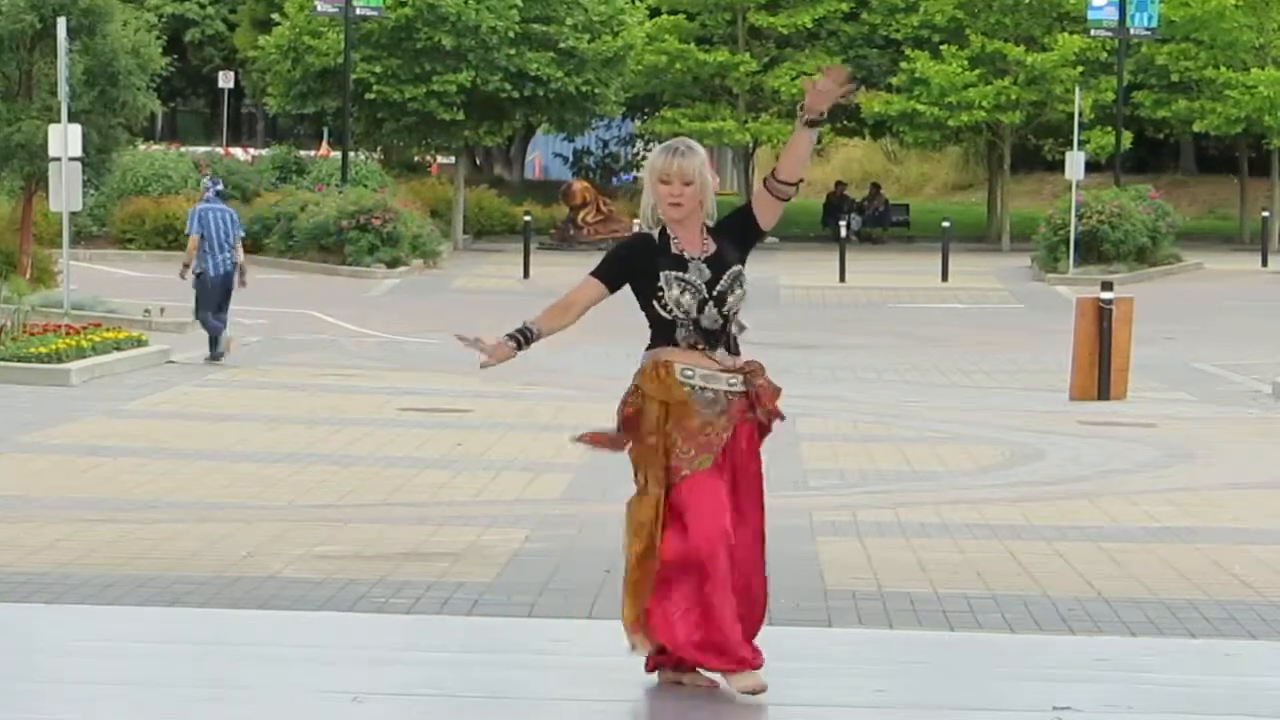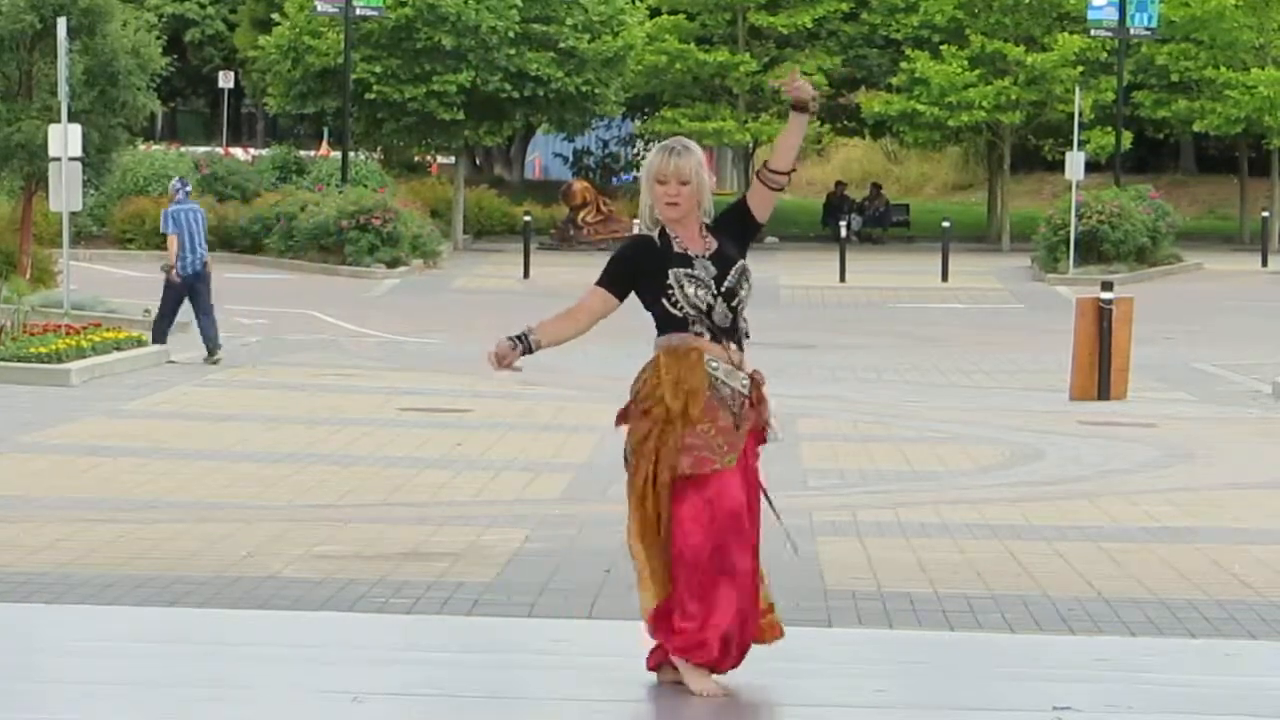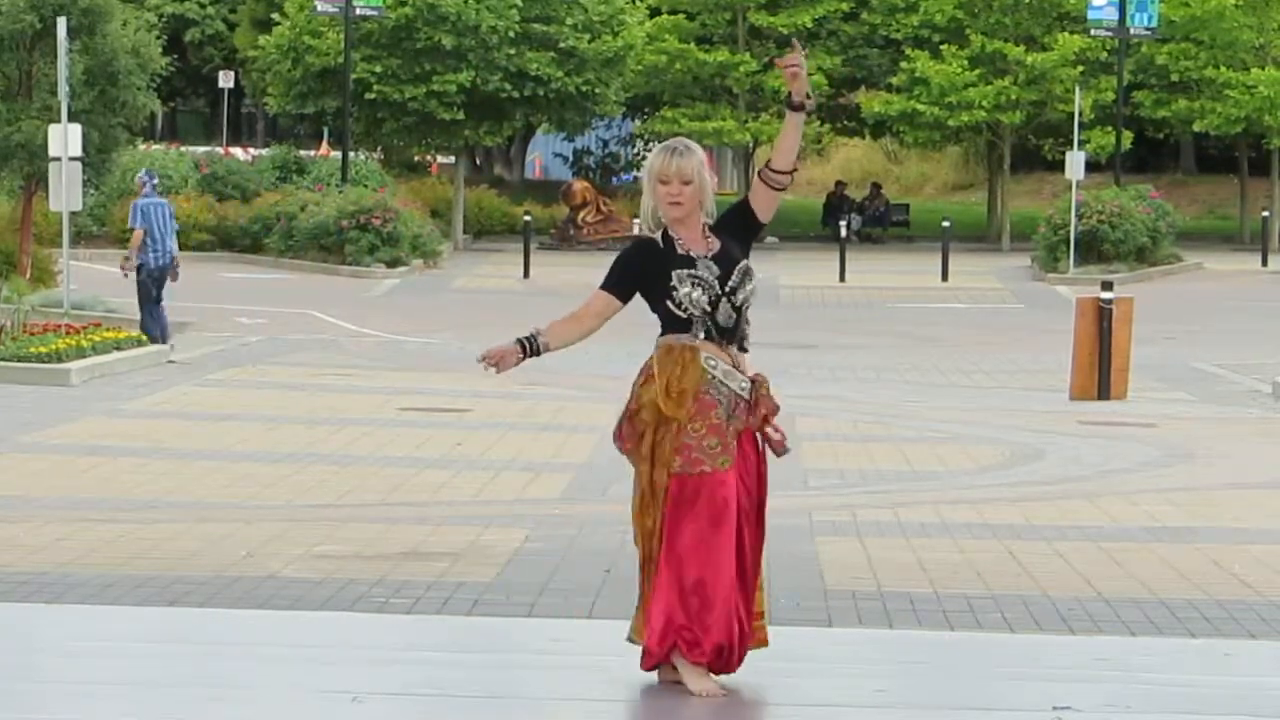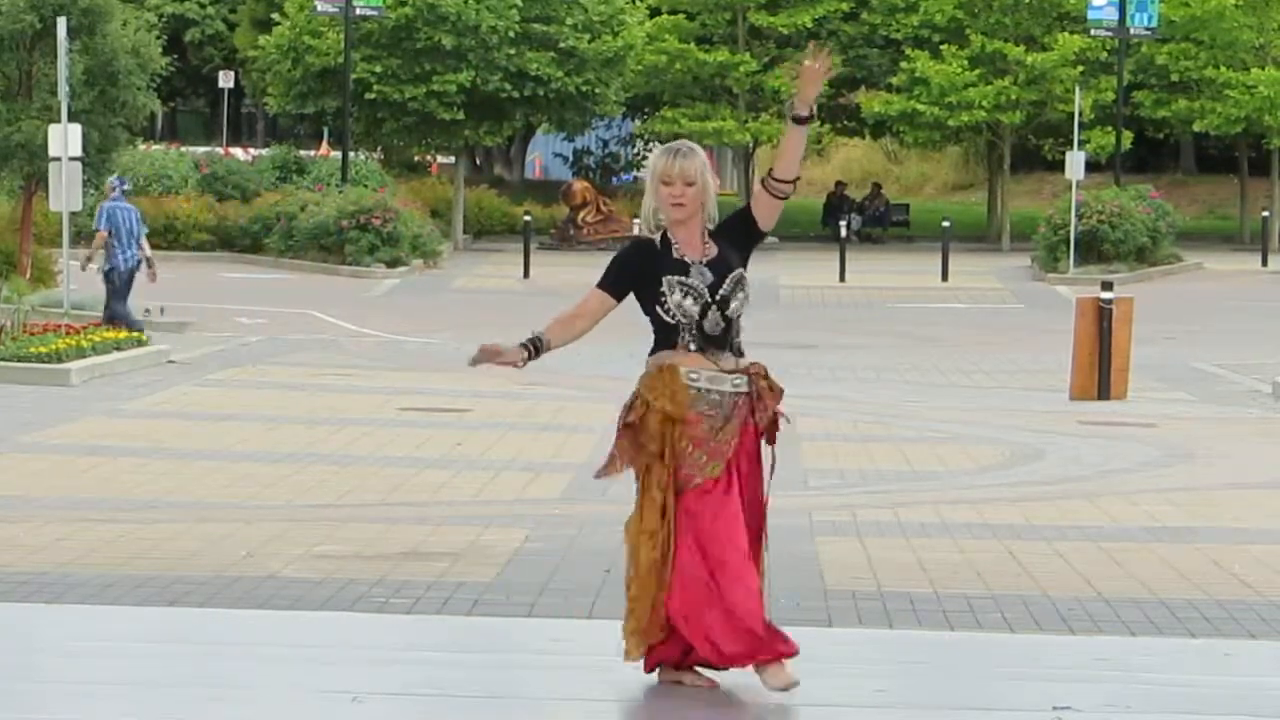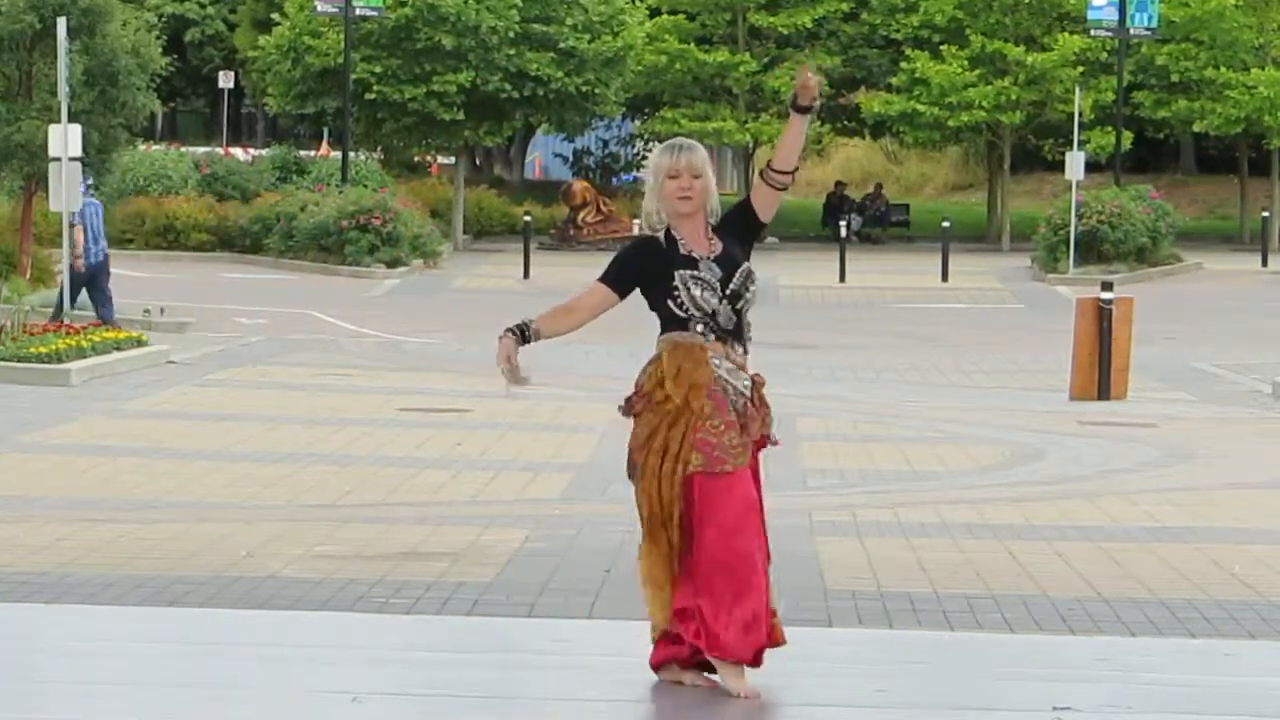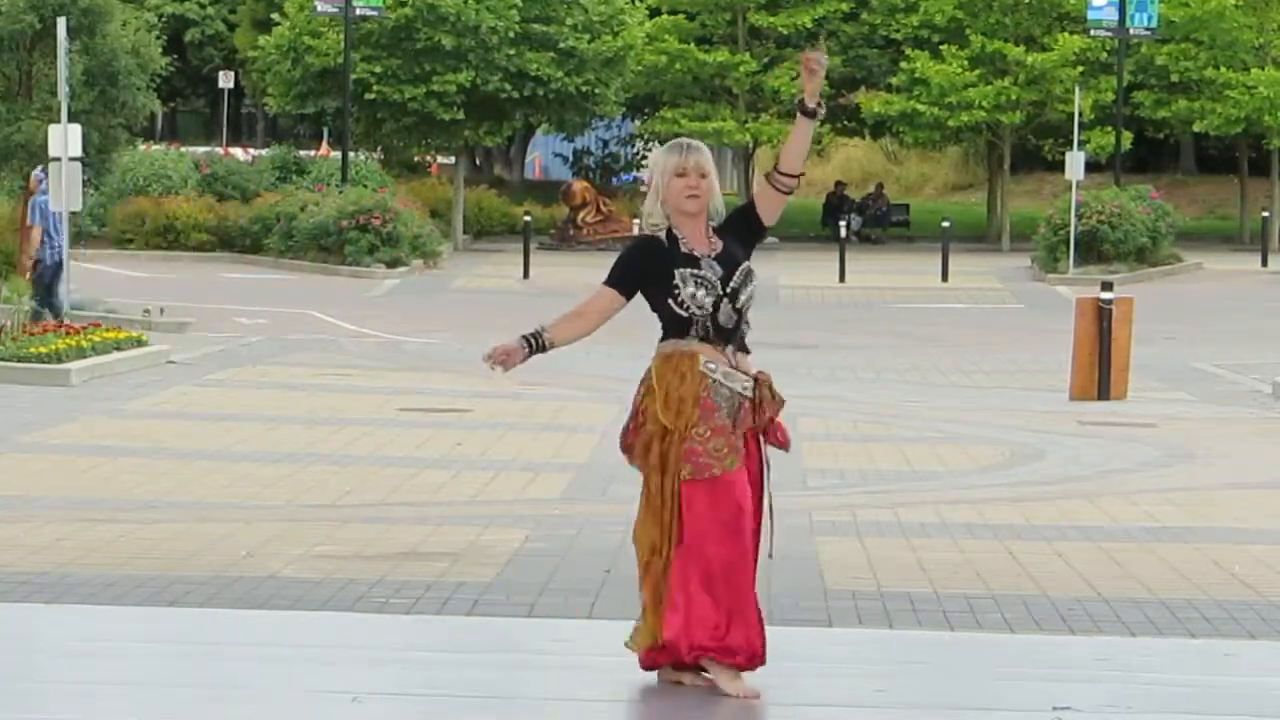
dt=0.3s
person 1, frame 1
left shoulder: (730, 236)
right shoulder: (639, 250)
left elbow: (783, 184)
right elbow: (575, 301)
left wrist: (812, 114)
right wrist: (513, 342)
left hip: (731, 402)
right hip: (672, 398)
left knee: (731, 530)
right knee: (696, 521)
left ankle: (679, 654)
right ankle: (717, 653)
person 1, frame 2
left shoulder: (729, 233)
right shoulder: (641, 251)
left elbow: (775, 177)
right elbow: (583, 312)
left wrist: (801, 109)
right wrist: (520, 344)
left hip: (733, 399)
right hip: (681, 394)
left knee: (727, 523)
right knee: (706, 515)
left ankle: (675, 655)
right ankle: (687, 647)
person 1, frame 3
left shoulder: (732, 233)
right shoulder: (644, 252)
left elbow: (777, 174)
right elbow: (587, 317)
left wrist: (797, 100)
right wrist: (523, 348)
left hip: (734, 401)
right hip: (681, 393)
left knee: (731, 524)
right knee: (699, 515)
left ankle: (684, 649)
right ankle: (684, 647)
person 1, frame 4
left shoulder: (731, 239)
right shoulder: (642, 255)
left elbow: (780, 183)
right elbow: (582, 316)
left wrist: (802, 107)
right wrist: (525, 349)
left hip: (733, 402)
right hip: (675, 402)
left knee: (730, 525)
right knee: (703, 524)
left ankle: (674, 656)
right ankle: (752, 649)
person 1, frame 5
left shoulder: (733, 235)
right shoulder: (644, 252)
left elbow: (778, 176)
right elbow: (582, 307)
left wrist: (802, 105)
right wrist: (518, 335)
left hip: (733, 396)
right hip: (684, 394)
left knee: (726, 522)
right knee: (722, 516)
left ankle: (680, 653)
right ankle: (721, 645)
person 1, frame 6
left shoulder: (735, 235)
right shoulder: (648, 250)
left elbow: (783, 178)
right elbow: (590, 313)
left wrist: (810, 100)
right wrist: (528, 345)
left hip: (737, 399)
right hip: (684, 396)
left knee: (723, 524)
right knee: (712, 519)
left ankle: (675, 655)
right ankle: (714, 652)
person 2, frame 1
left shoulder: (199, 210)
right shoulder: (229, 212)
left elbow: (194, 239)
right elbow: (237, 243)
left wrist: (186, 265)
right wrist: (242, 271)
left hip: (208, 269)
right hip: (228, 268)
left knee: (203, 312)
right knee: (220, 311)
left ankle: (222, 334)
right ankle: (216, 352)
person 2, frame 2
left shoulder: (170, 211)
right shoulder: (198, 210)
left elbow: (172, 240)
left wrist: (171, 267)
left hip: (181, 268)
right hip: (200, 268)
left knee: (167, 310)
right knee: (205, 311)
left ankle: (157, 347)
right ankle: (214, 349)
person 2, frame 3
left shoulder: (139, 204)
right shoulder: (166, 204)
left elbow: (138, 234)
left wrist: (128, 258)
right wrist: (175, 263)
left hip: (148, 260)
right hip: (165, 260)
left knee: (147, 306)
right knee: (154, 302)
left ankle: (156, 345)
right ankle: (164, 338)
person 2, frame 4
left shoulder: (105, 207)
right shoulder: (133, 209)
left elbow: (102, 235)
right elbow: (143, 238)
left wrist: (88, 256)
right wrist: (151, 264)
left hip: (116, 263)
right hip: (133, 262)
left knee: (116, 306)
right knee: (116, 303)
left ankle: (138, 328)
person 2, frame 5
right shoulder: (97, 204)
left elbow: (78, 229)
left wrist: (78, 255)
left hip: (83, 258)
right hip: (101, 257)
left knee: (66, 298)
right knee: (102, 301)
person 2, frame 6
left shoulder: (36, 200)
left elbow: (37, 230)
left hip: (44, 254)
right hip: (59, 253)
left knee: (38, 297)
right knee: (52, 294)
right ankle: (60, 319)
